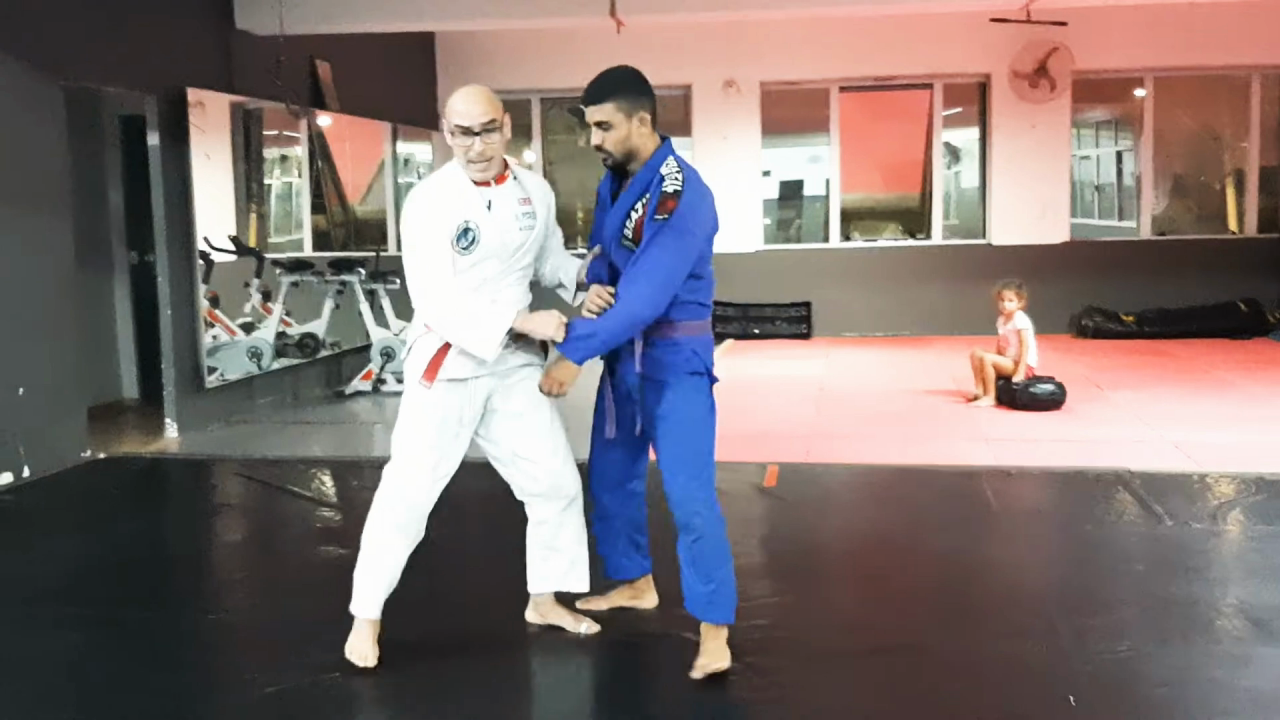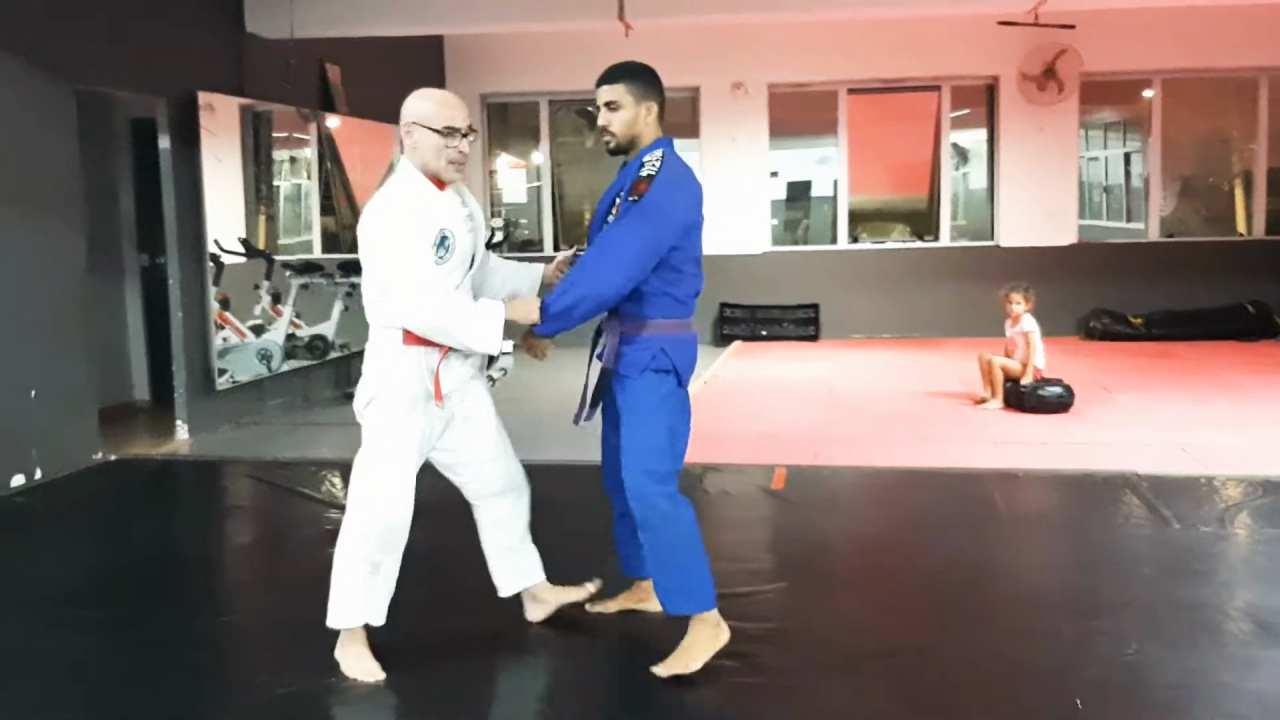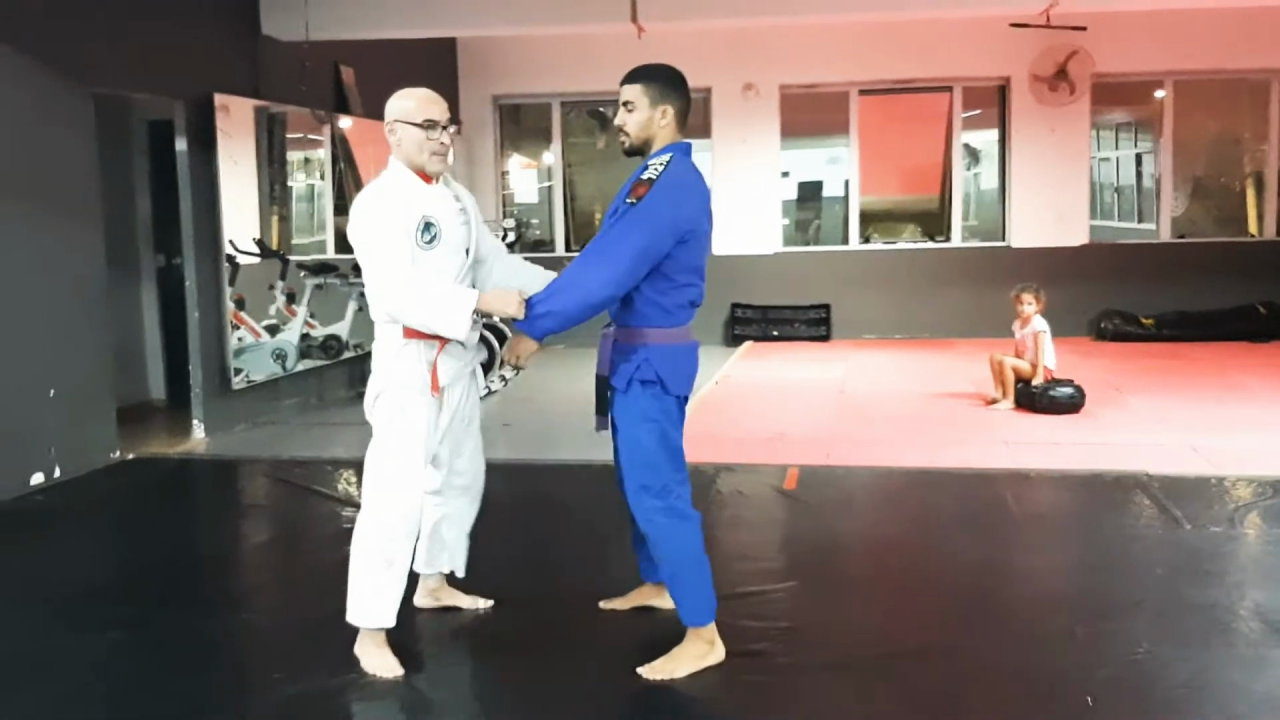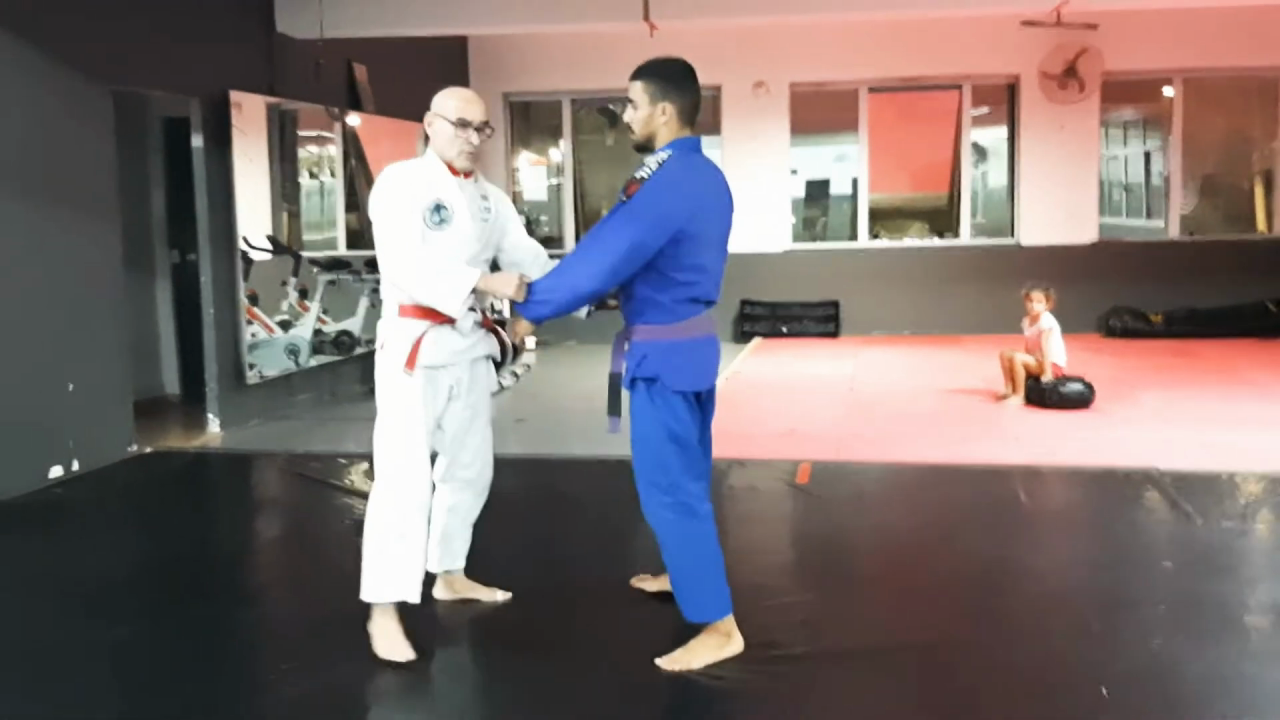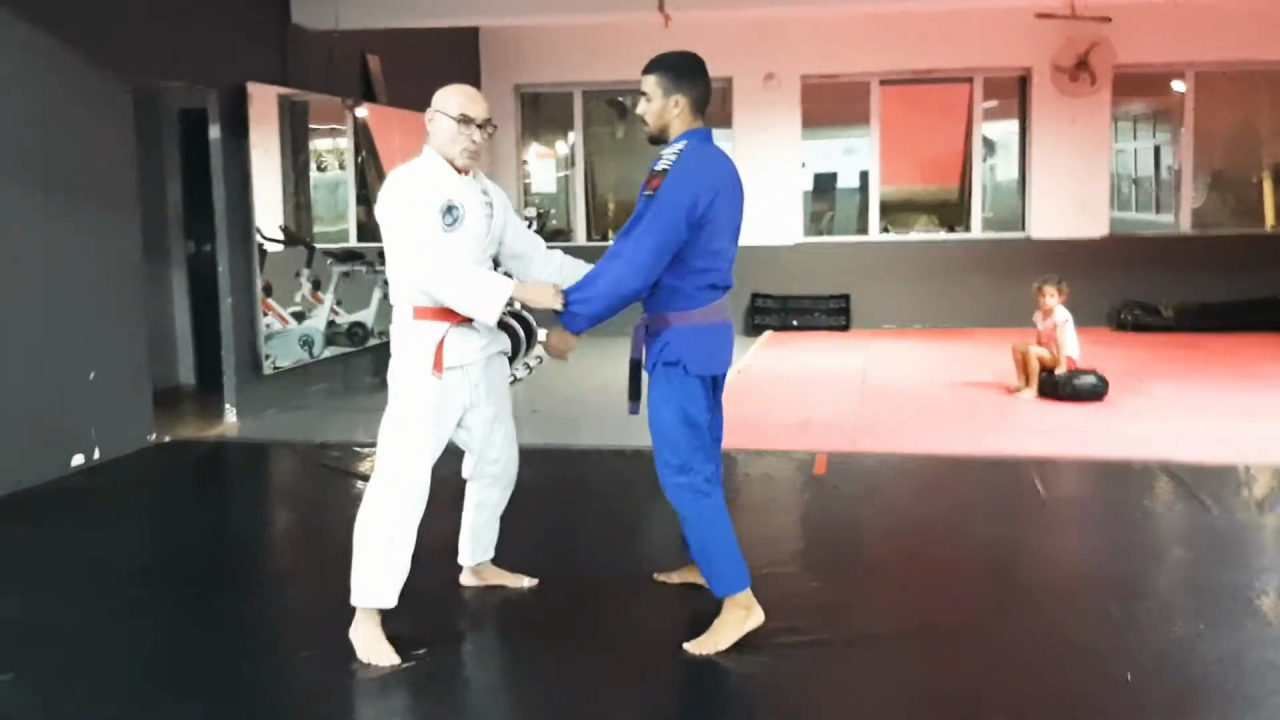
dt=0.3s
person 1, frame 1
left shoulder: (681, 194)
right shoulder: (614, 181)
left elbow: (647, 292)
left wrist: (572, 352)
right wrist: (592, 289)
left hip: (677, 356)
right hip: (625, 351)
left knee: (689, 491)
right knee: (612, 476)
left ankle: (714, 627)
right ankle: (635, 582)
person 1, frame 2
left shoulder: (663, 181)
right shoulder: (636, 175)
left elbow: (612, 273)
right elbow: (604, 260)
left wrist: (544, 323)
right wrist: (571, 275)
left hip: (655, 350)
right hip: (625, 346)
left knee: (650, 485)
right knee: (623, 476)
left ankle: (704, 618)
right ankle: (646, 585)
person 1, frame 3
left shoulder: (663, 184)
right shoulder: (677, 179)
left elbow: (605, 270)
left wrist: (532, 326)
right wrist: (546, 308)
left hip: (649, 357)
right hip: (654, 350)
left knee: (658, 492)
right knee: (645, 481)
left ankle: (703, 635)
right ankle: (660, 583)
person 1, frame 4
left shoulder: (661, 183)
right shoulder: (707, 176)
left elbow: (598, 260)
left wrist: (529, 309)
right wrist: (626, 292)
left hip: (663, 351)
right hip: (693, 341)
left knee: (671, 489)
right knee: (685, 475)
left ankle: (719, 628)
right ankle: (686, 573)
person 1, frame 5
left shoulder: (677, 171)
right shoulder: (714, 164)
left elbow: (633, 263)
left wrist: (571, 319)
right wrist: (584, 297)
left hip: (680, 338)
right hip: (701, 330)
left knee: (684, 471)
right knee: (696, 458)
left ankle: (737, 600)
right ankle: (709, 564)
person 2, frame 1
left shoulder: (533, 191)
right shoulder: (430, 201)
left elbow: (546, 258)
right elbow: (437, 302)
left wrist: (584, 275)
right wrist: (521, 323)
left hip: (514, 363)
right hip: (443, 363)
left knee: (554, 481)
right knee: (408, 489)
left ankle: (544, 600)
right ankle: (365, 615)
person 2, frame 2
left shoulder: (459, 200)
right shoulder: (391, 211)
right elbow: (422, 311)
left wrist: (541, 275)
right wrist: (507, 314)
left hip: (456, 370)
right hip: (403, 374)
left knee: (500, 481)
right knee: (383, 506)
left ankle: (533, 592)
right ankle: (351, 634)
person 2, frame 3
left shoulder: (456, 198)
right shoulder: (379, 202)
left elbow: (495, 264)
right elbow: (400, 295)
right wrist: (482, 303)
left hip: (456, 360)
right hip: (408, 364)
left knee: (460, 480)
right knee: (396, 495)
left ankle: (432, 582)
right ankle: (371, 630)
person 2, frame 4
left shoulder: (492, 200)
right shoulder: (400, 182)
left elbow: (531, 263)
right elbow: (408, 267)
right wrist: (483, 282)
left hip: (468, 348)
right hip: (413, 348)
left knee: (469, 470)
right knee: (405, 476)
left ankle: (448, 576)
right ankle: (384, 608)
person 2, frame 5
left shoulder: (487, 195)
right shoulder: (407, 186)
left elbow: (531, 253)
right elbow: (432, 271)
right wrist: (516, 292)
left hip: (479, 346)
right hip: (427, 349)
left knee: (495, 460)
right knee: (404, 476)
left ankle: (476, 562)
right ankle: (366, 617)
